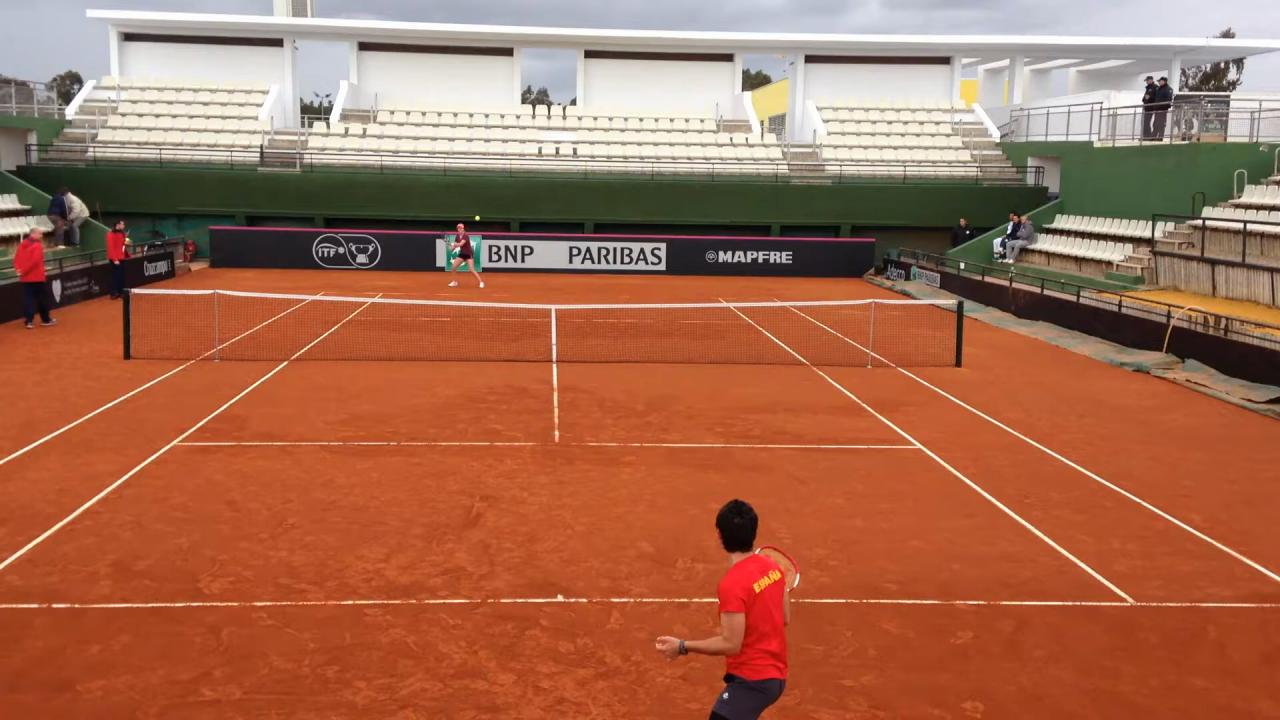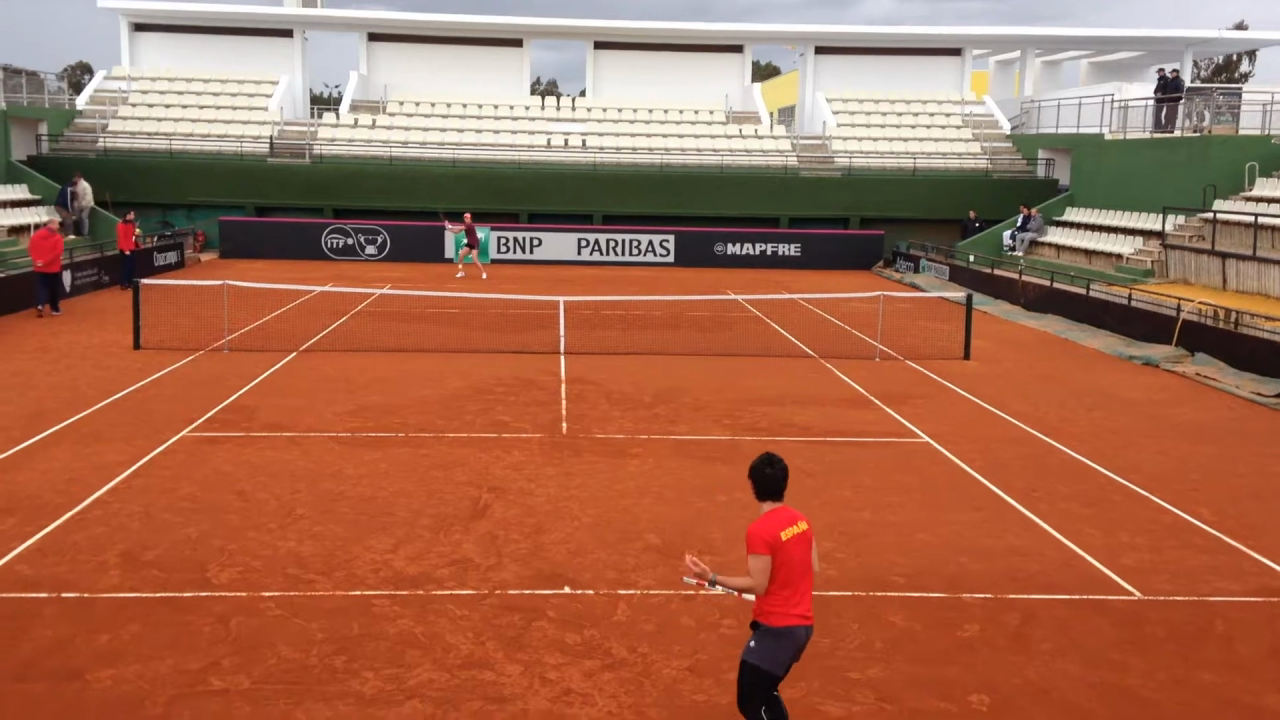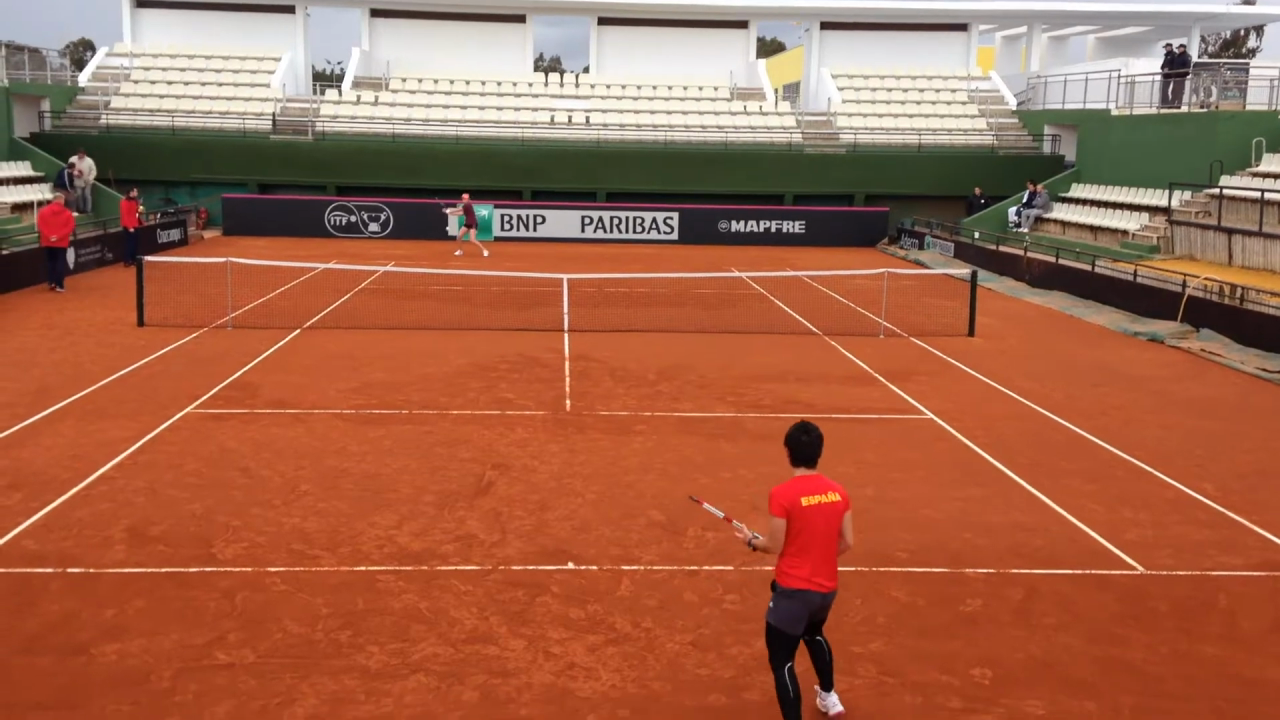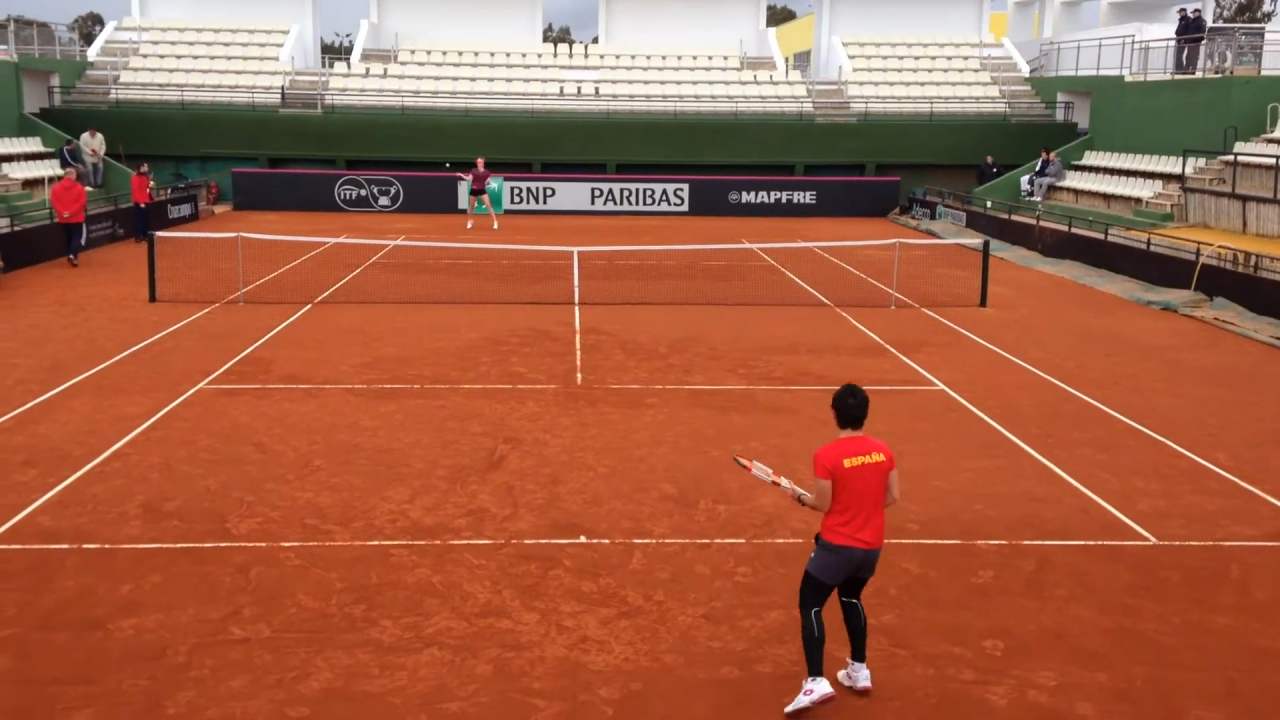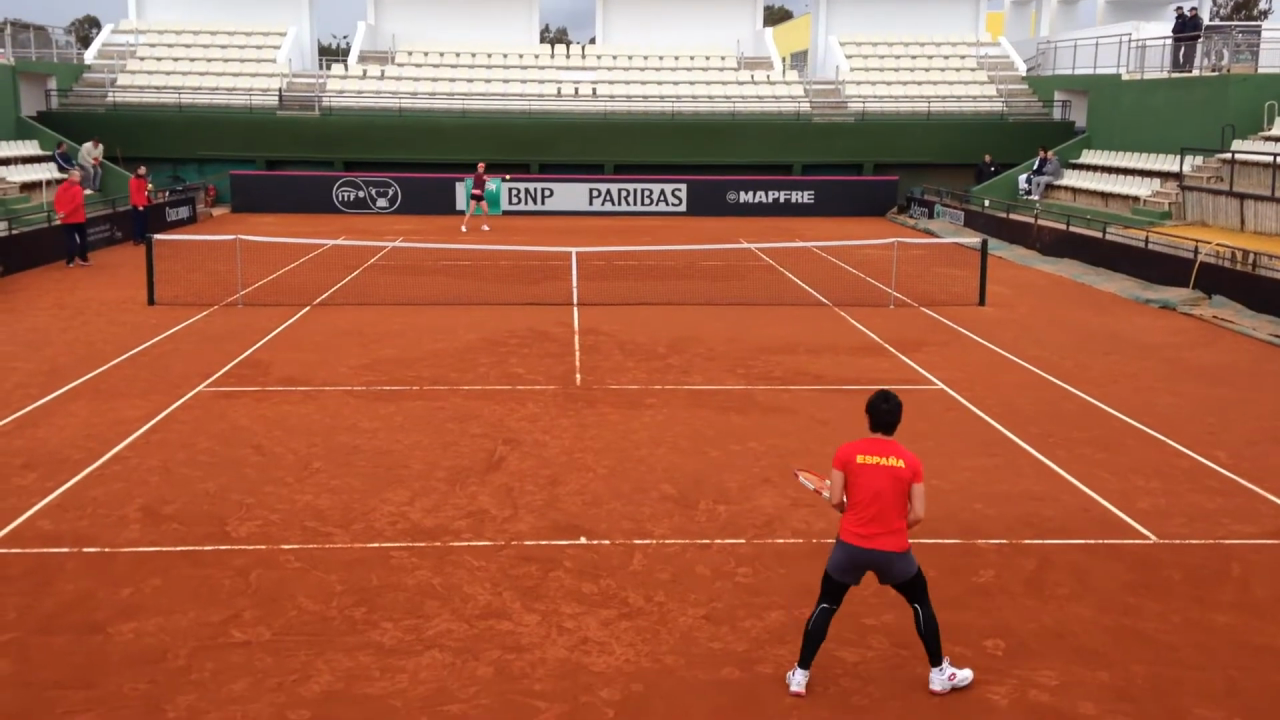
dt=0.3s
person 1, frame 1
left shoulder: (732, 585)
right shoulder: (772, 567)
left elbow: (731, 645)
left wrist: (683, 647)
left hip: (752, 681)
right hip: (775, 676)
person 1, frame 2
left shoulder: (760, 530)
right shoulder: (800, 520)
left elbow: (758, 586)
right elbow: (811, 570)
left wrist: (712, 578)
left hip: (776, 629)
right hip: (802, 625)
right knee: (765, 693)
person 1, frame 3
left shoulder: (782, 494)
right shoulder: (838, 492)
left elbow: (775, 546)
right elbow: (846, 542)
left wrist: (751, 542)
left hip: (794, 588)
right hip: (827, 588)
left knee: (782, 662)
right knee: (813, 634)
person 1, frame 4
left shoulder: (826, 455)
right shoulder: (883, 451)
left elbow: (823, 505)
right elbow: (893, 497)
left wrist: (801, 497)
left hip: (837, 545)
right hip: (872, 545)
left knee: (810, 606)
right knee: (851, 598)
left ankle: (816, 682)
right ankle: (859, 671)
person 1, frame 5
left shoulder: (847, 453)
right shoulder: (911, 462)
left elbow: (836, 501)
right elbow: (919, 514)
left hip: (851, 547)
right hip: (894, 551)
left knee: (826, 605)
right knee: (920, 602)
left ankle: (799, 675)
right ankle: (941, 672)
